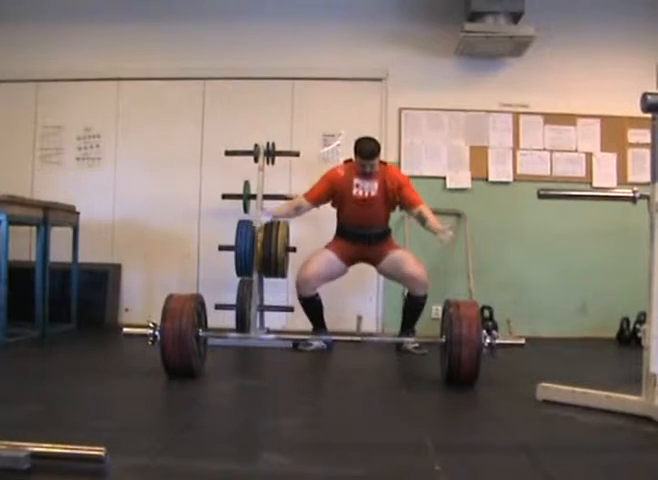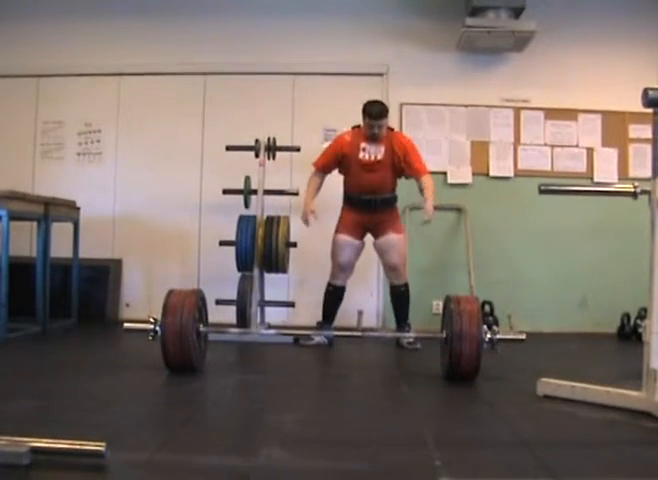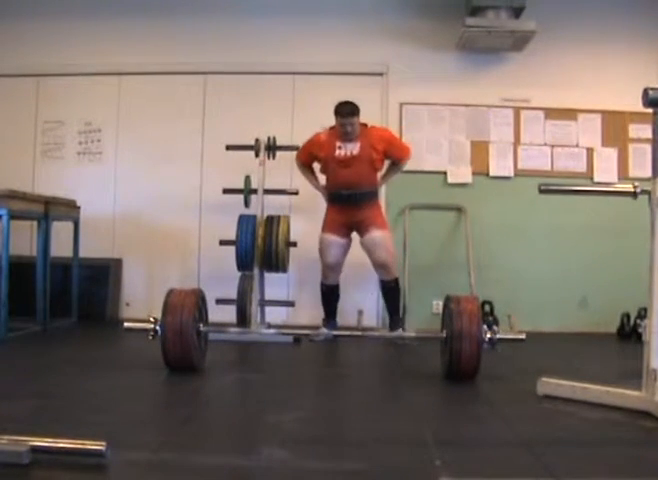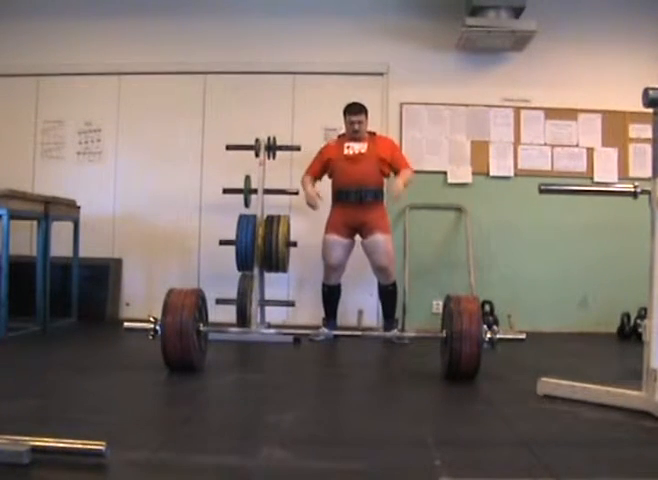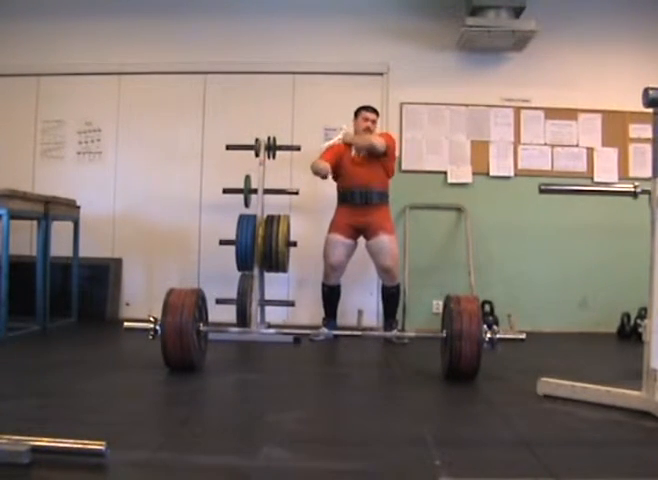
dt=0.7s
person 1, frame 1
left shoulder: (394, 177)
right shoulder: (337, 176)
left elbow: (418, 209)
right elbow: (304, 203)
left wrist: (438, 229)
right wrist: (274, 214)
left hip: (381, 243)
right hip: (345, 242)
left knee: (420, 280)
right knee: (305, 280)
left ankle: (406, 336)
right ankle: (321, 334)
person 1, frame 2
left shoulder: (401, 143)
right shoulder: (345, 141)
left elbow: (422, 175)
right elbow: (320, 171)
left wrist: (428, 201)
right wrist: (308, 201)
left hip: (387, 213)
right hip: (353, 212)
left knee: (397, 270)
right knee: (340, 270)
left ankle: (404, 330)
right ankle: (324, 330)
person 1, frame 3
left shoulder: (379, 137)
right shoulder: (321, 141)
left elbow: (403, 156)
right elbow: (301, 161)
left wrist: (380, 182)
right wrist: (319, 187)
left hip: (369, 210)
right hip: (336, 211)
left knee: (386, 265)
right knee: (330, 269)
left ankle: (396, 325)
right ankle: (329, 324)
person 1, frame 4
left shoulder: (384, 144)
right shoulder: (331, 147)
left elbow: (406, 170)
right elbow: (309, 175)
left wrist: (399, 182)
right wrist: (309, 191)
left hip: (373, 212)
right hip: (340, 213)
left knee: (385, 269)
right knee: (331, 269)
left ankle: (391, 326)
right ankle: (329, 324)
person 1, frame 5
left shoulder: (384, 139)
right shoulder: (338, 148)
left elbow: (377, 145)
right elbow: (321, 164)
left wrist: (352, 139)
right wrist: (319, 167)
left hip: (378, 214)
right hip: (345, 214)
left knee: (390, 271)
right knee: (331, 269)
left ankle: (391, 326)
right ankle: (328, 324)
